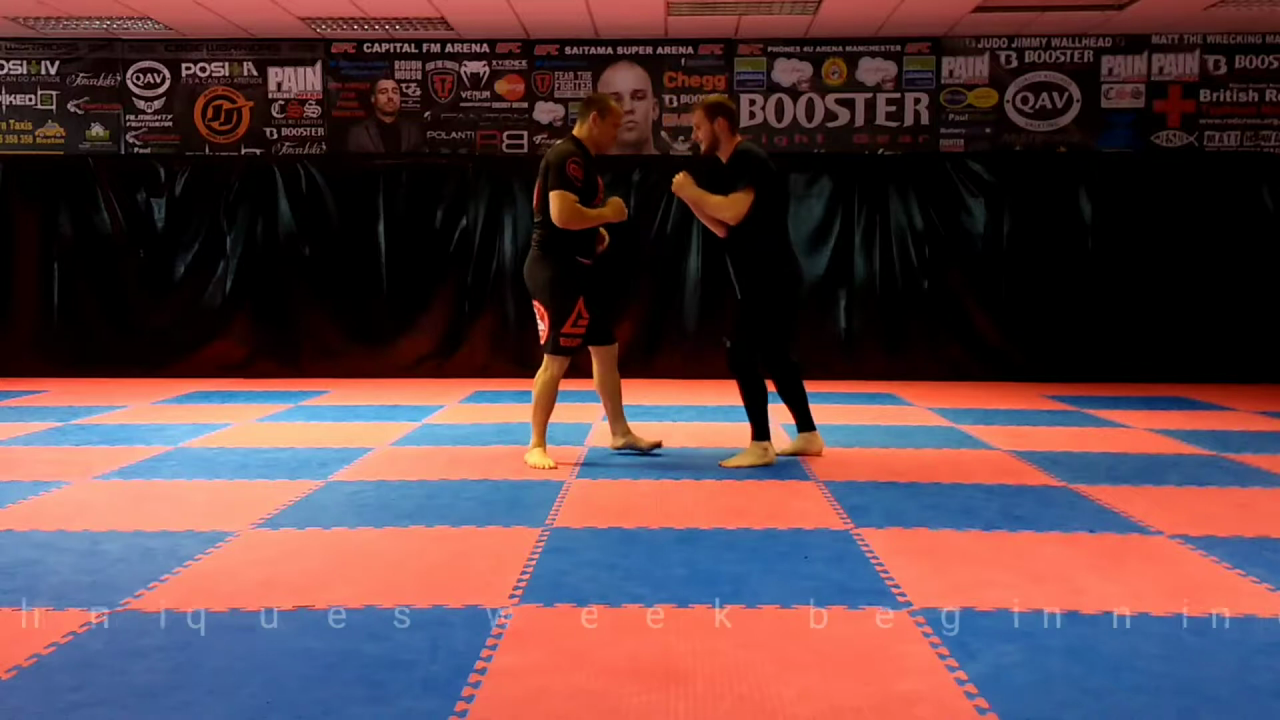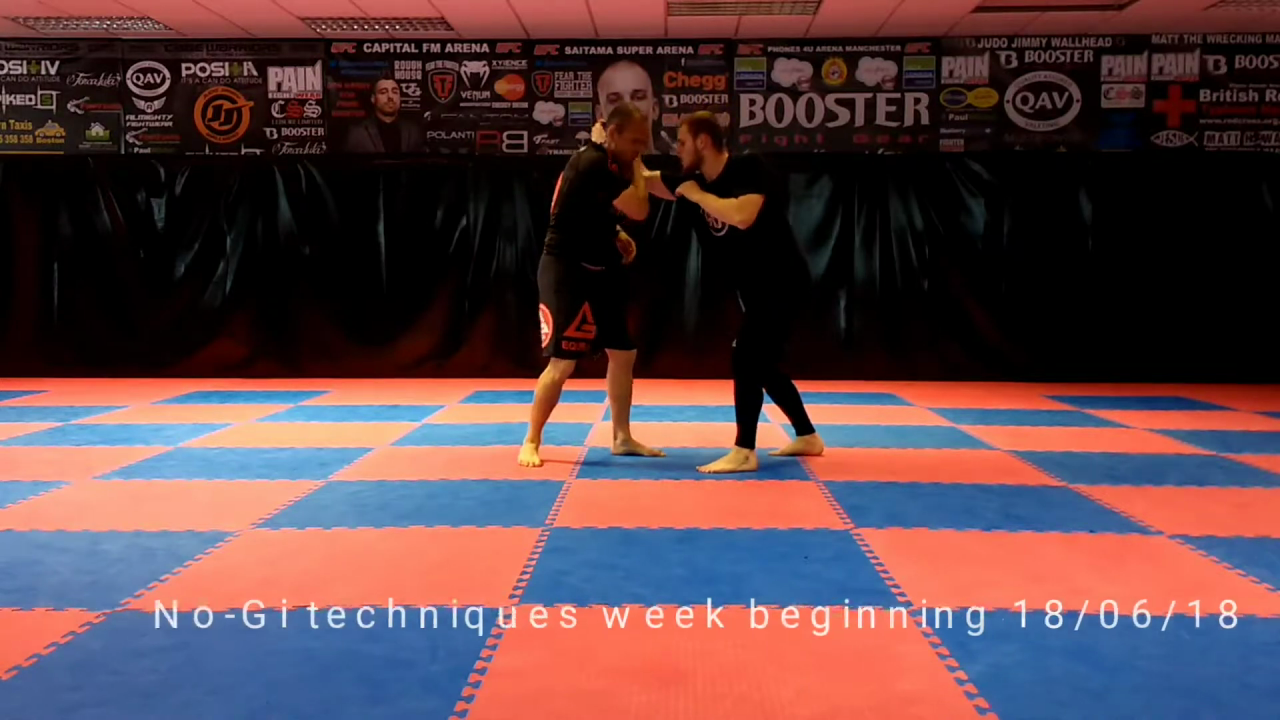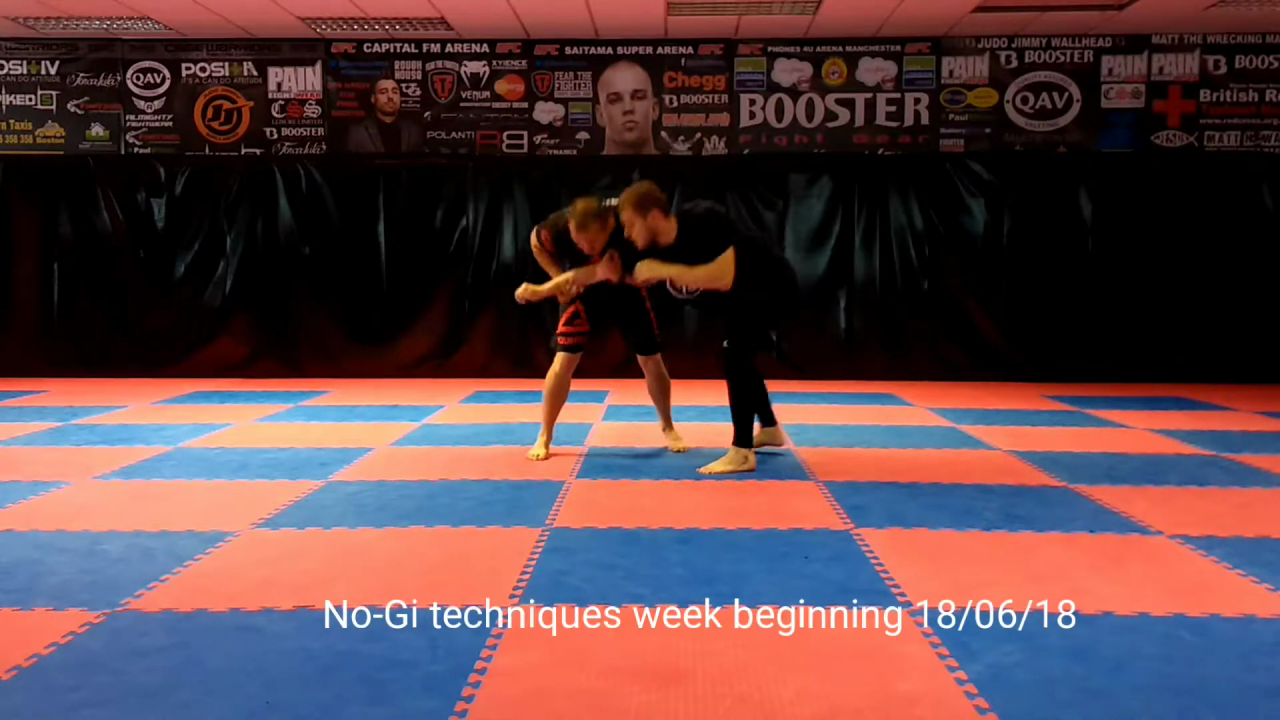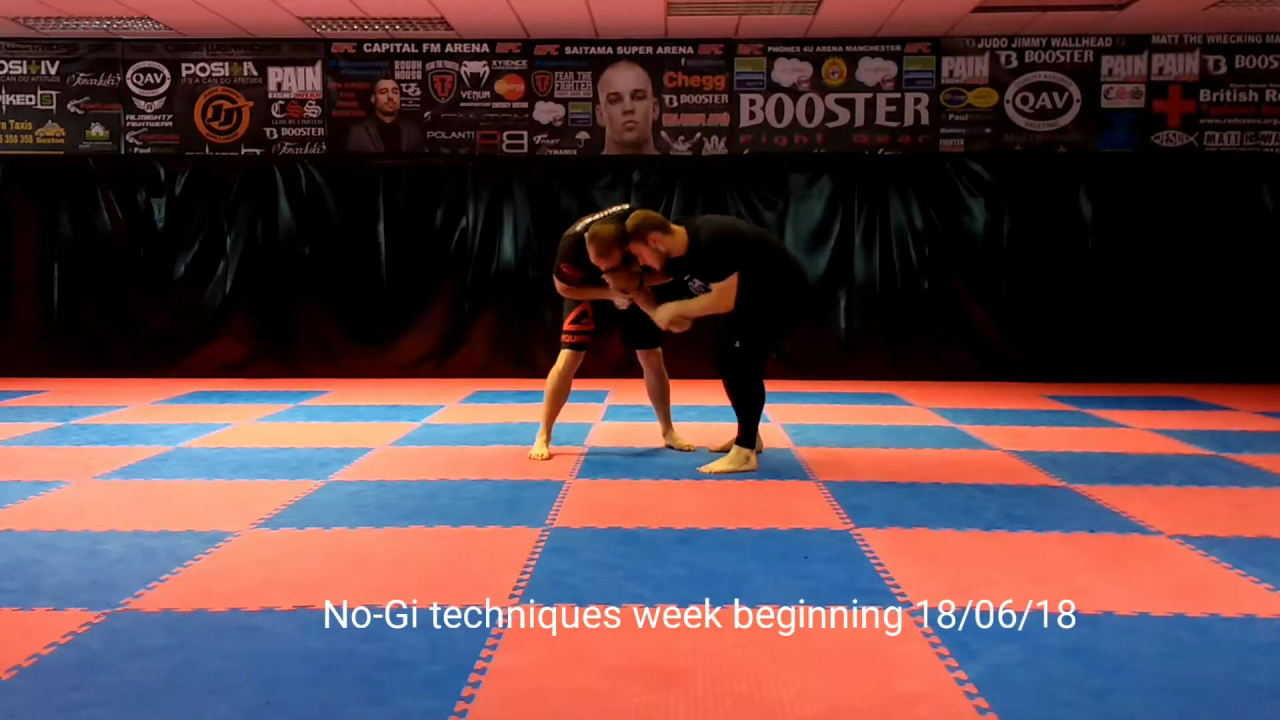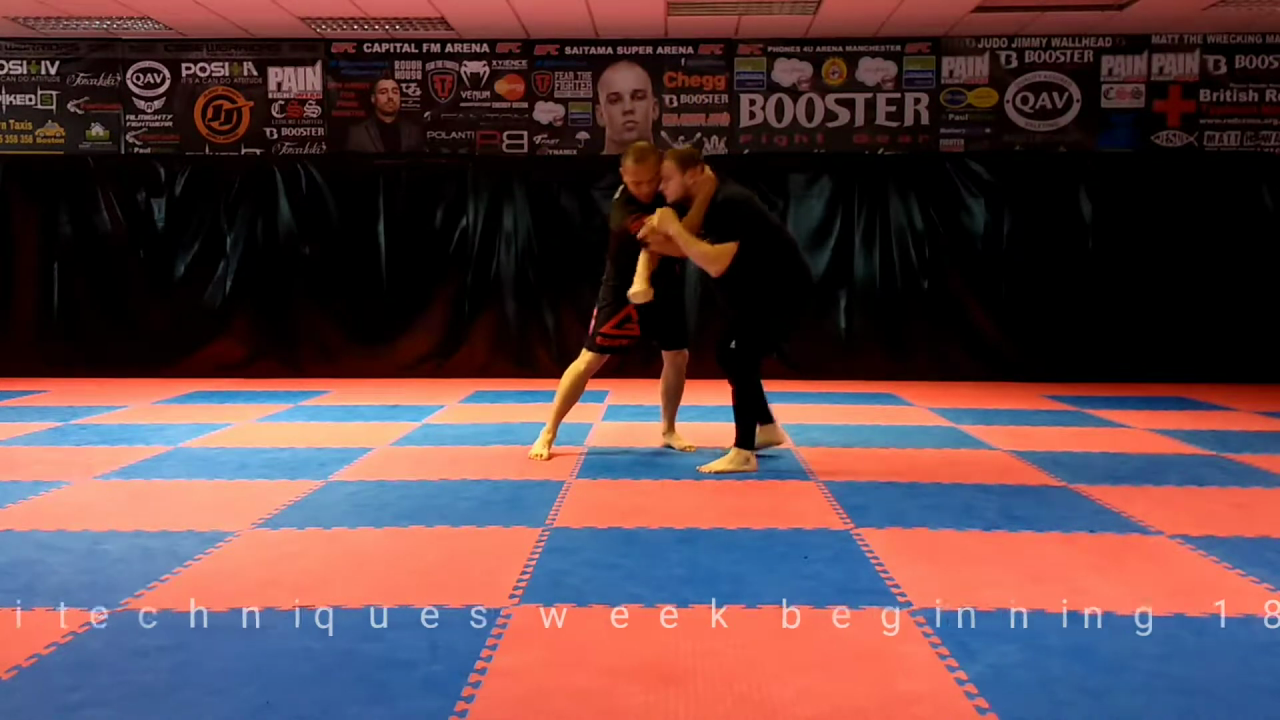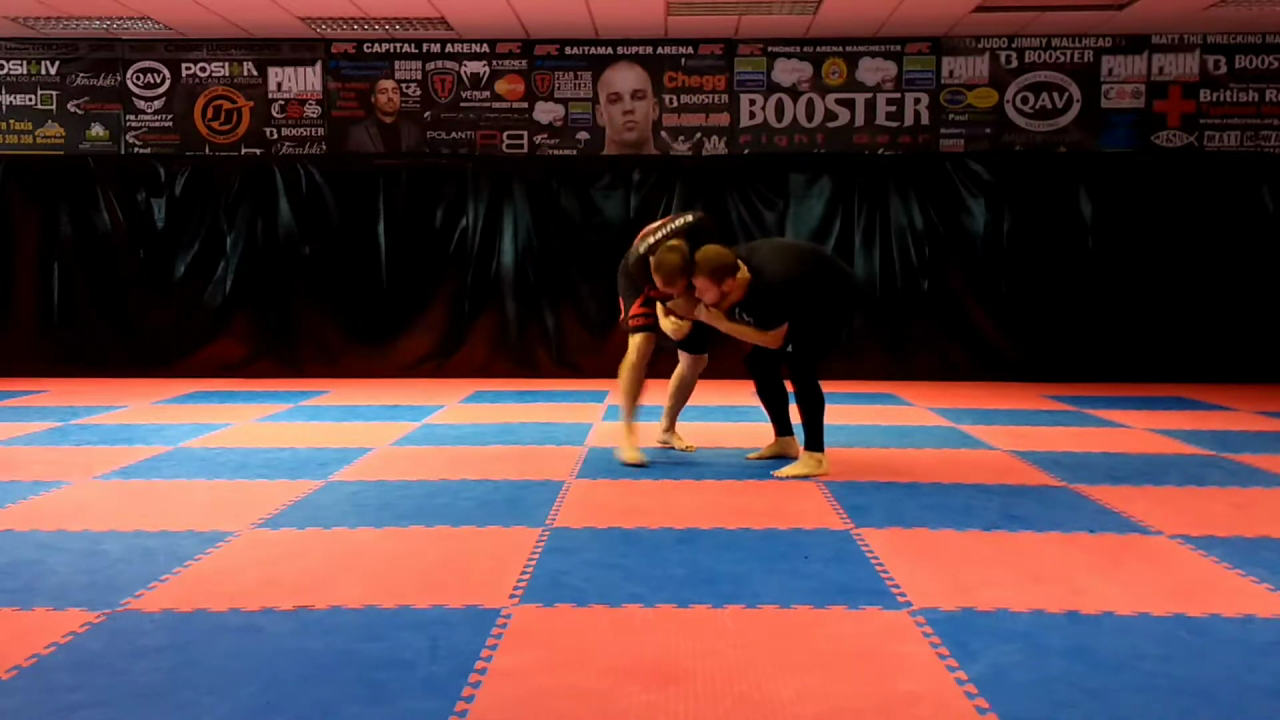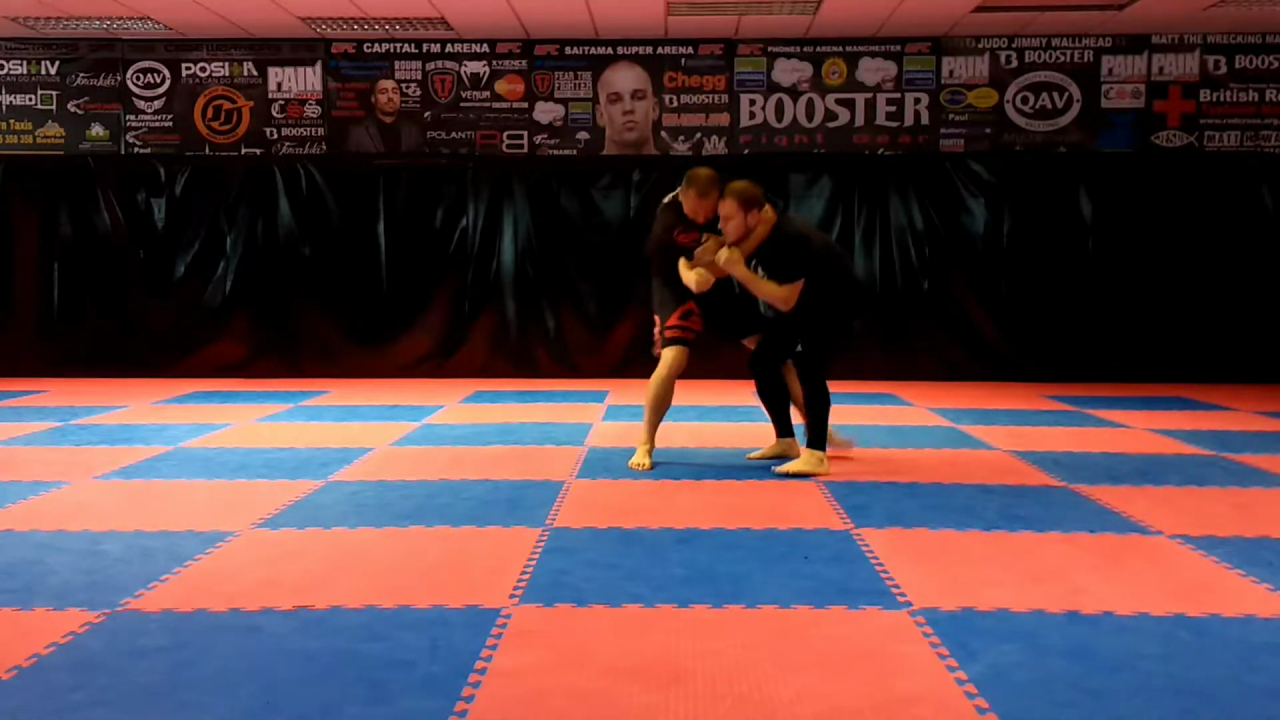
dt=0.7s
person 1, frame 1
left shoulder: (748, 159)
right shoulder: (735, 164)
left elbow: (734, 213)
right elbow: (725, 228)
left wrist: (693, 190)
right wrist: (691, 199)
left hip: (769, 277)
right hip: (763, 277)
left knee: (740, 353)
right knee: (774, 356)
left ankle: (761, 444)
right ankle: (808, 436)
person 1, frame 2
left shoulder: (747, 168)
right shoulder: (697, 181)
left elbow: (742, 215)
right elbow: (643, 179)
left wrist: (698, 196)
left hip: (781, 285)
right hip: (757, 290)
left knee: (747, 358)
right knee: (764, 365)
left ankle: (744, 453)
right ankle: (808, 437)
person 1, frame 3
left shoulder: (703, 221)
right shoulder: (652, 250)
left elbow: (724, 276)
left wrist: (665, 270)
left hip: (770, 286)
right hip: (742, 295)
left knee: (737, 356)
right knee: (739, 359)
left ankle: (742, 452)
right ankle: (768, 427)
person 1, frame 4
left shoulder: (711, 241)
right shoulder: (676, 252)
left elbow: (724, 301)
left wrist: (673, 307)
left hip: (783, 290)
right hip: (752, 293)
left knee: (746, 362)
right knee: (725, 358)
left ankle: (745, 453)
right ankle: (749, 436)
person 1, frame 5
left shoulder: (729, 202)
right shoulder: (703, 203)
left elbow: (716, 264)
left wrist: (674, 228)
right wrist: (661, 227)
left hip: (780, 289)
right hip: (755, 289)
left knee: (739, 362)
right knee: (730, 356)
left ankle: (743, 453)
right ankle: (766, 427)
person 1, frame 6
left shoulder: (770, 289)
right shoulder: (728, 264)
left elbow: (774, 340)
left wrist: (721, 324)
left hip: (831, 295)
right hip: (801, 295)
left knee: (799, 363)
right knee: (759, 361)
left ankle: (815, 456)
right ankle: (785, 440)
person 1, frame 7
left shoulder: (790, 240)
right shoulder: (746, 236)
left elbow: (785, 300)
left wrist: (739, 271)
left hip: (829, 302)
right hip: (798, 304)
left knee: (808, 365)
right knee: (762, 362)
left ankle: (815, 454)
right ankle: (786, 441)
person 2, frame 1
left shoulder: (581, 158)
right shoulder: (567, 157)
right elbow: (562, 216)
left wrist: (595, 230)
right wrist: (607, 213)
left hip: (576, 268)
right hip: (554, 268)
left knee: (606, 350)
right knee: (556, 359)
left ankle: (620, 433)
right ankle: (536, 446)
person 2, frame 2
left shoulder: (611, 163)
right shoulder: (595, 164)
right elbow: (638, 209)
left wrist: (617, 237)
right wrist: (636, 167)
left hip: (600, 271)
right hip: (566, 272)
left knee: (623, 353)
right knee: (563, 363)
left ankle: (622, 436)
right ankle: (531, 442)
person 2, frame 3
right shoulder: (560, 227)
right elbow: (536, 243)
left wrist: (618, 273)
right wrist: (560, 281)
left hip: (625, 285)
right hip: (584, 288)
left knee: (651, 360)
right knee: (565, 359)
left ankle: (667, 427)
right ankle: (544, 438)
person 2, frame 4
right shoulder: (572, 246)
right elbow: (563, 288)
left wrist: (637, 280)
right wrist: (609, 291)
left hip: (629, 287)
right hip: (586, 291)
left knee: (652, 358)
right knee: (569, 358)
left ankle: (667, 431)
right ankle: (543, 437)
person 2, frame 5
right shoulder: (625, 210)
right wrist: (703, 196)
left hip: (665, 283)
right hip: (623, 288)
left knee: (677, 358)
right knee: (590, 360)
left ankle: (669, 431)
right ankle: (548, 433)
person 2, frame 6
left shoulder: (698, 229)
right shoulder: (637, 266)
right elbow: (690, 310)
left hip: (687, 291)
right hip: (639, 284)
left knee: (695, 360)
right knee: (641, 345)
left ankle: (668, 429)
right ankle: (629, 433)
person 2, frame 7
right shoulder: (671, 220)
right elbow: (715, 268)
right wrist: (758, 233)
left hip: (718, 279)
right hip: (675, 288)
right knee: (674, 360)
right ankle: (646, 444)
